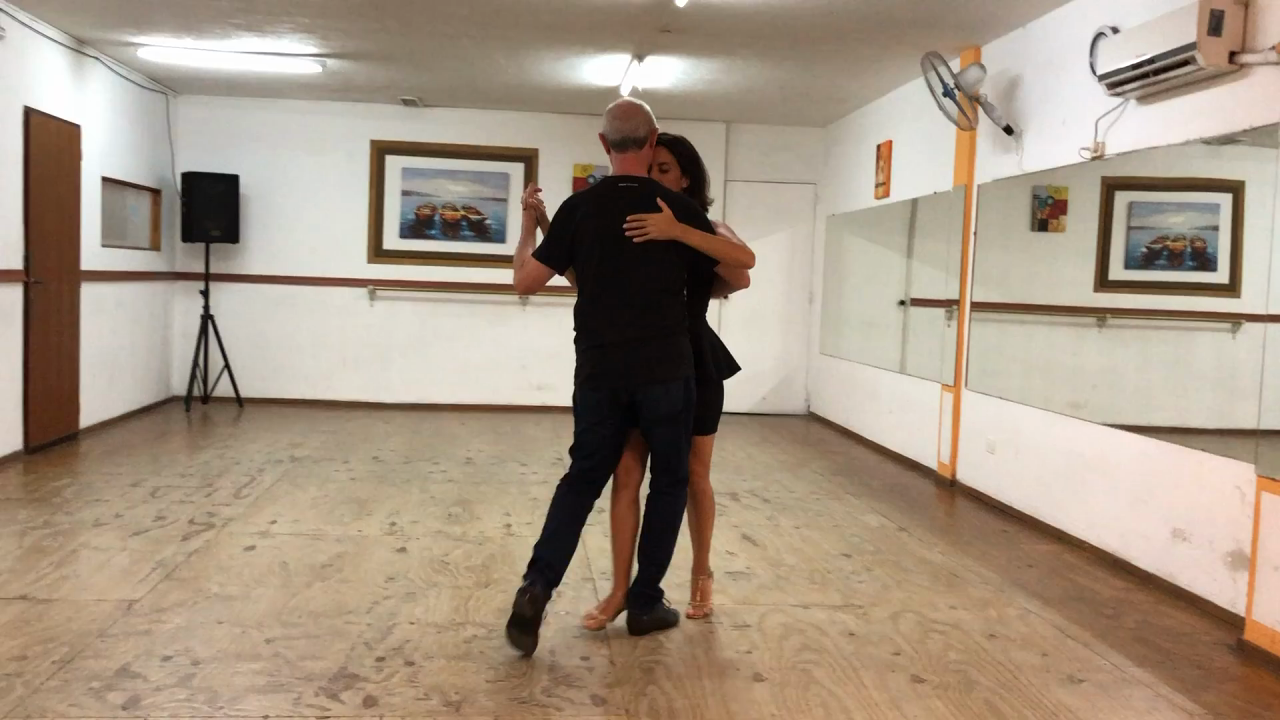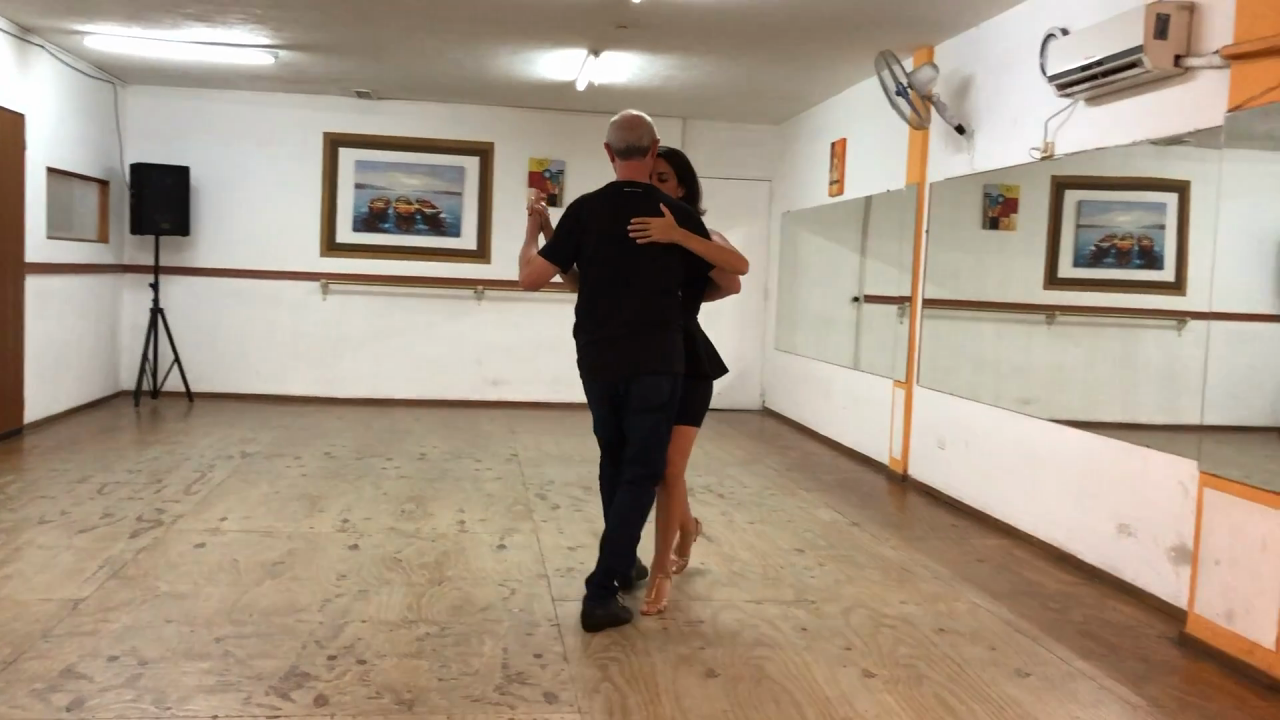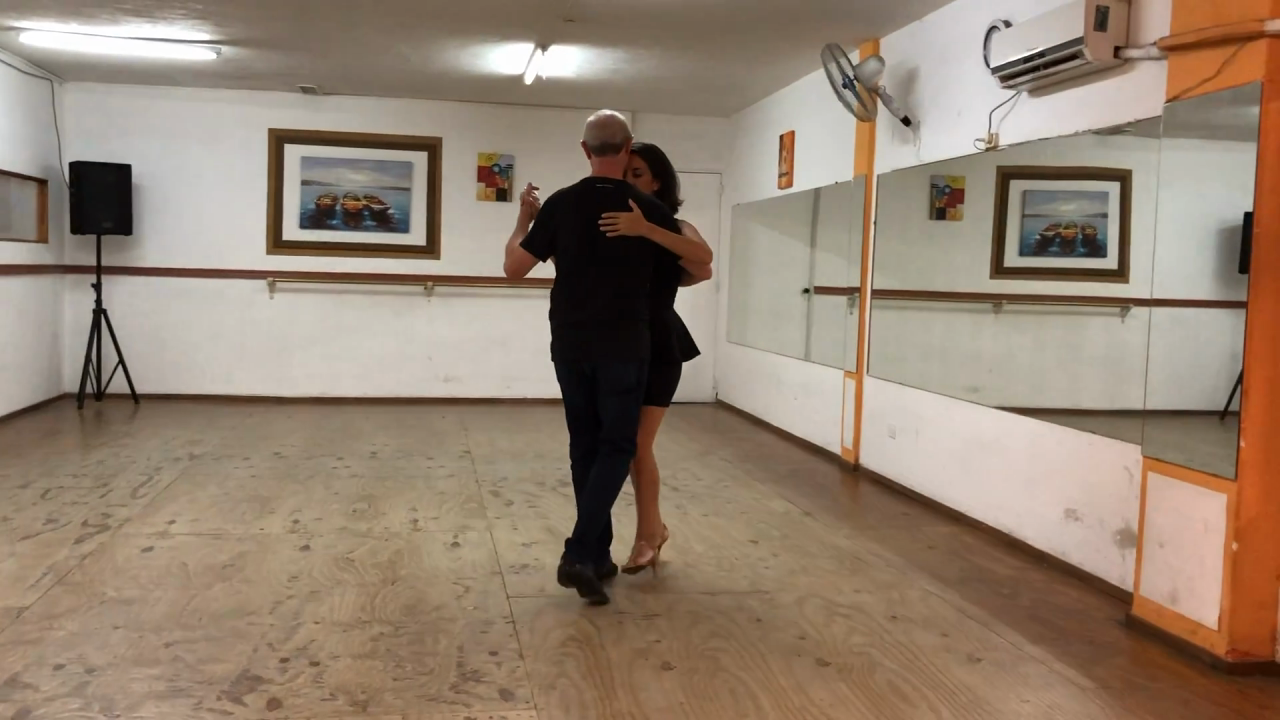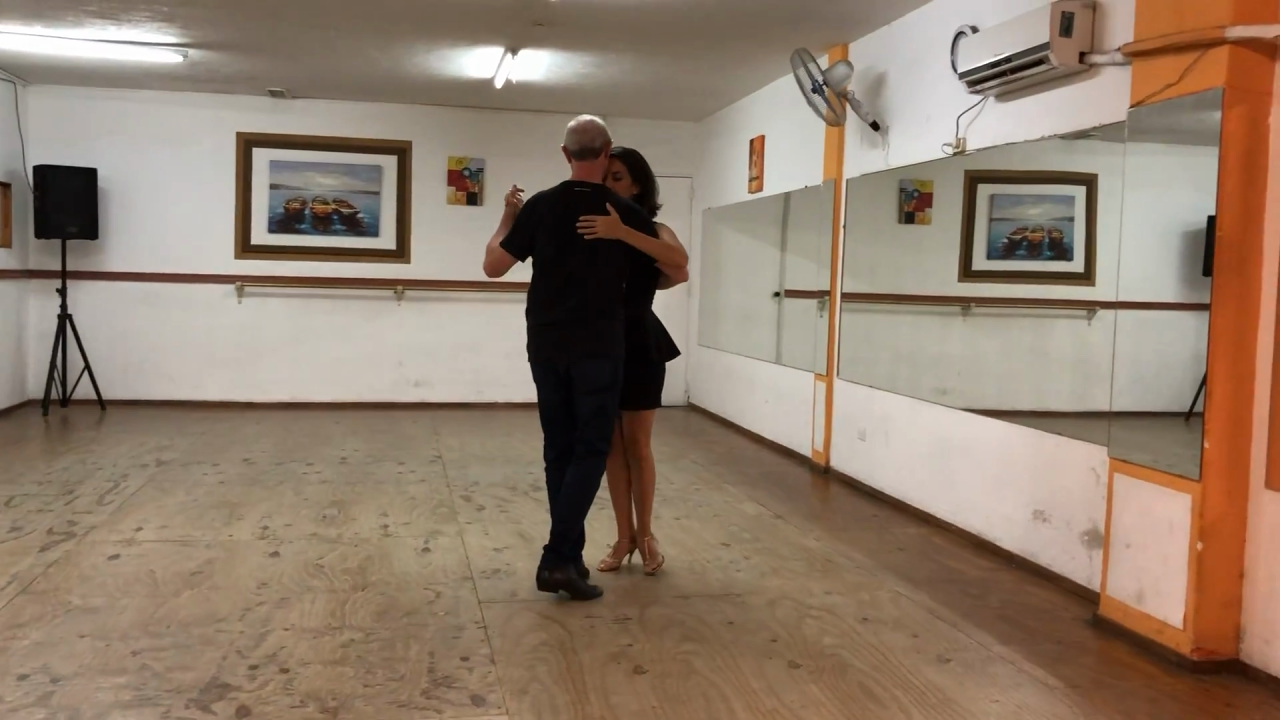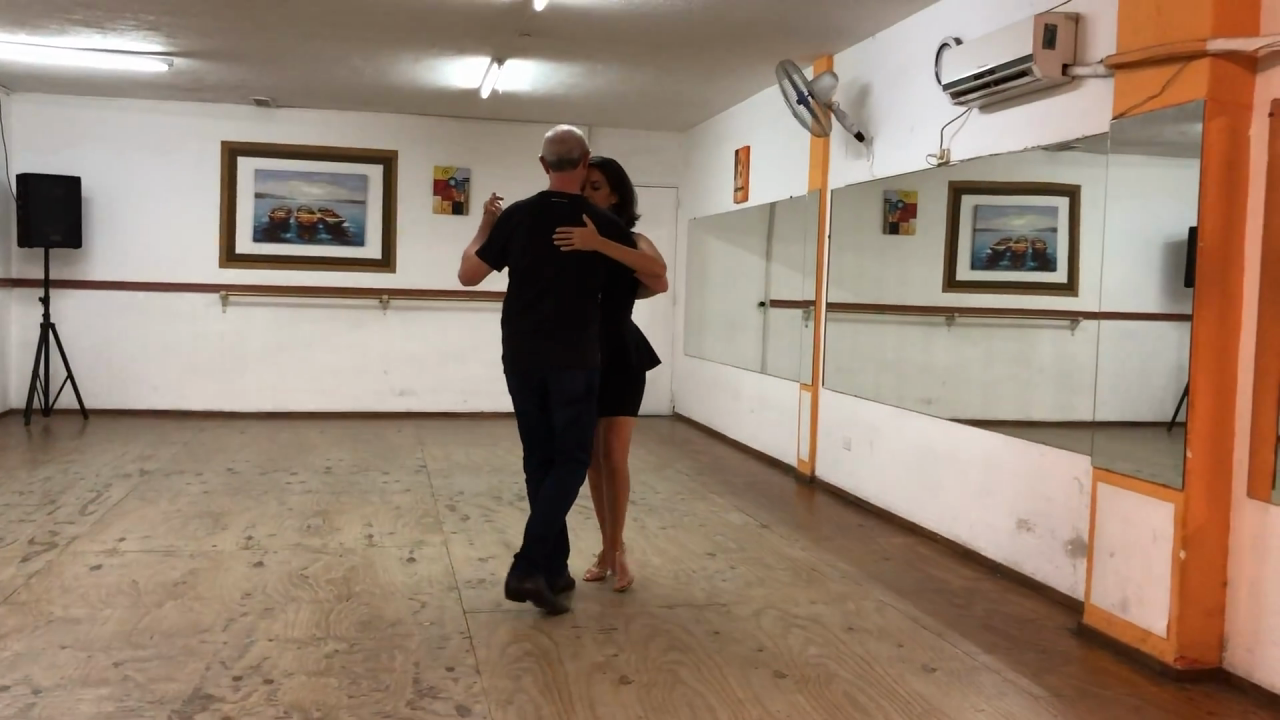
dt=0.5s
person 1, frame 1
left shoulder: (579, 208)
right shoulder: (681, 210)
left elbow: (525, 280)
left wrist: (529, 225)
right wrist: (695, 290)
left hip: (599, 370)
right hip: (665, 370)
left knee: (583, 478)
right knee: (671, 481)
left ankle: (537, 590)
right ankle: (645, 600)
person 1, frame 2
left shoulder: (584, 211)
right shoulder: (679, 215)
left elbow: (531, 277)
left wrist: (533, 228)
right wrist: (687, 293)
left hip: (598, 361)
right hip: (656, 364)
left knee: (614, 463)
right knee: (640, 473)
left ankle: (622, 564)
right ankle: (600, 593)
person 1, frame 3
left shoulder: (561, 204)
right shoulder: (648, 210)
left elbow: (514, 267)
left wrist: (524, 219)
right wrist: (658, 279)
left hip: (570, 348)
right hip: (623, 349)
left knee: (585, 449)
right knee: (615, 450)
left ankle: (596, 553)
right ankle: (580, 552)
person 1, frame 4
left shoulder: (540, 206)
right shoulder: (626, 213)
left elbow: (493, 266)
left wrist: (508, 217)
right wrist: (635, 281)
left hip: (546, 348)
right hip: (598, 350)
left knee: (559, 451)
right knee: (590, 451)
left ankle: (567, 557)
right ankle: (558, 557)
person 1, frame 5
left shoulder: (517, 216)
right shoulder: (603, 224)
left elbow: (469, 275)
left wrist: (486, 227)
left hip: (521, 359)
right hip: (573, 361)
left knee: (540, 462)
right knee: (571, 460)
left ankle: (553, 568)
right ankle: (530, 565)
person 2, frame 1
left shoulder: (707, 233)
right shoulder: (631, 231)
left elbow: (744, 264)
left wrist: (678, 231)
left hip: (694, 365)
left knee: (692, 477)
right knee: (624, 478)
left ankle: (701, 577)
right ankle: (621, 588)
person 2, frame 2
left shoulder: (701, 238)
right shoulder: (625, 236)
left elbow: (739, 269)
right elbow: (579, 281)
left wrist: (676, 235)
right wrist: (546, 227)
left hip: (686, 363)
left knee: (668, 469)
left ankle: (660, 571)
right ankle: (686, 527)
person 2, frame 3
left shoulder: (674, 229)
right shoulder: (610, 227)
left elbow: (704, 260)
left wrist: (646, 229)
left hip: (659, 345)
left knee: (639, 443)
left ankle: (646, 539)
right ankle: (656, 528)
person 2, frame 4
left shoulder: (652, 232)
right shoulder: (589, 229)
left elbow: (679, 262)
left wrist: (622, 232)
left hip: (639, 347)
left knee: (637, 445)
right knee: (612, 446)
left ankle: (645, 533)
right ankle: (624, 537)
person 2, frame 5
left shoulder: (631, 242)
right shoulder: (567, 238)
left elbow: (657, 272)
left wrist: (599, 244)
left hip: (621, 359)
left knee: (613, 457)
right knee: (592, 458)
left ankle: (615, 551)
right ankle: (610, 545)
